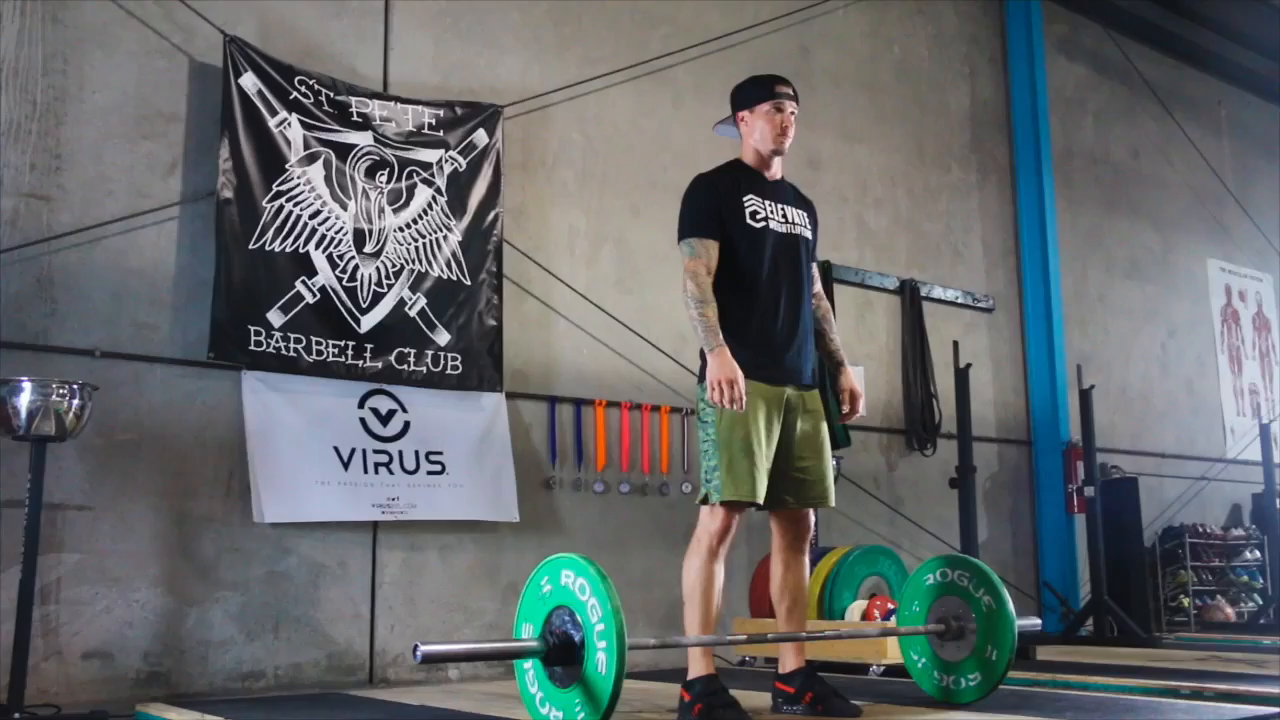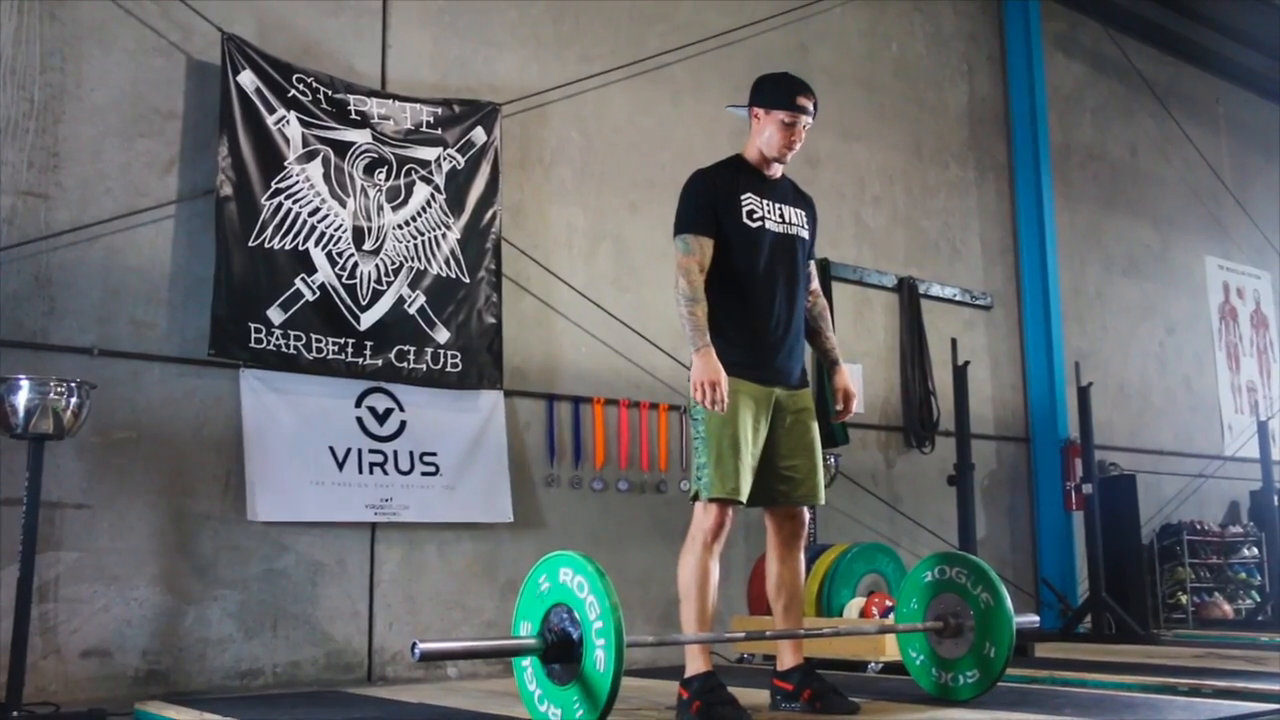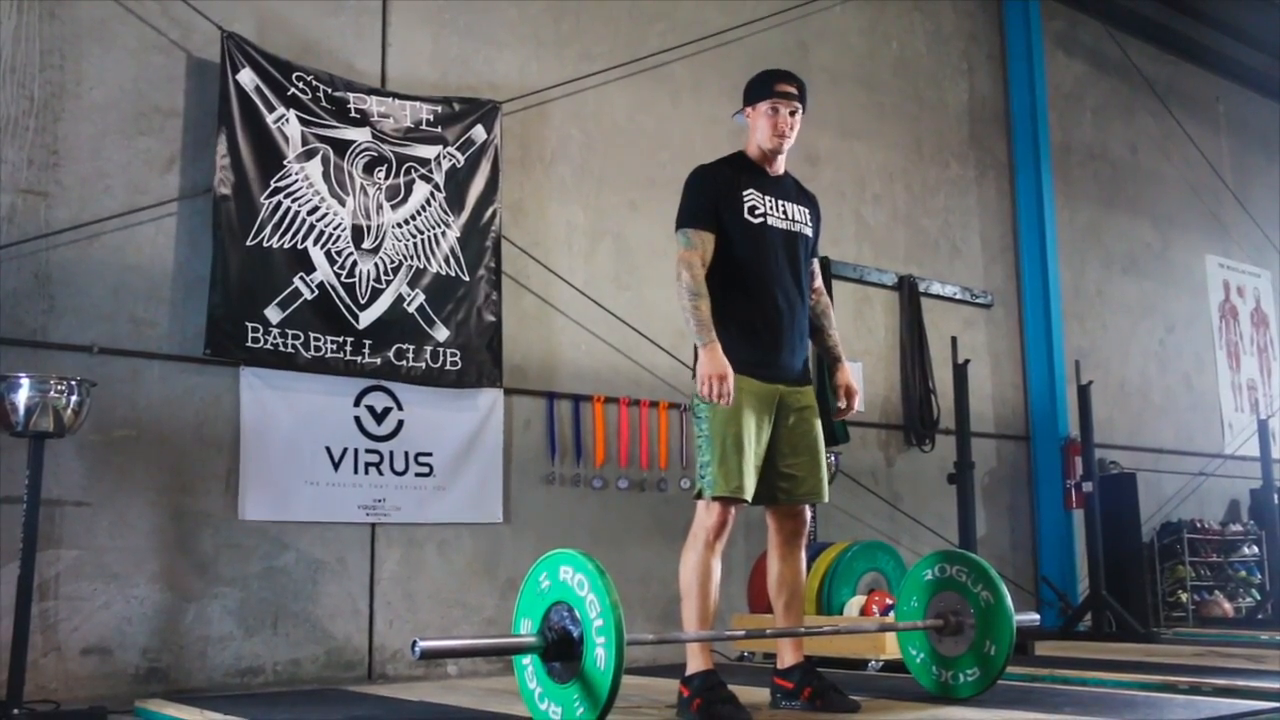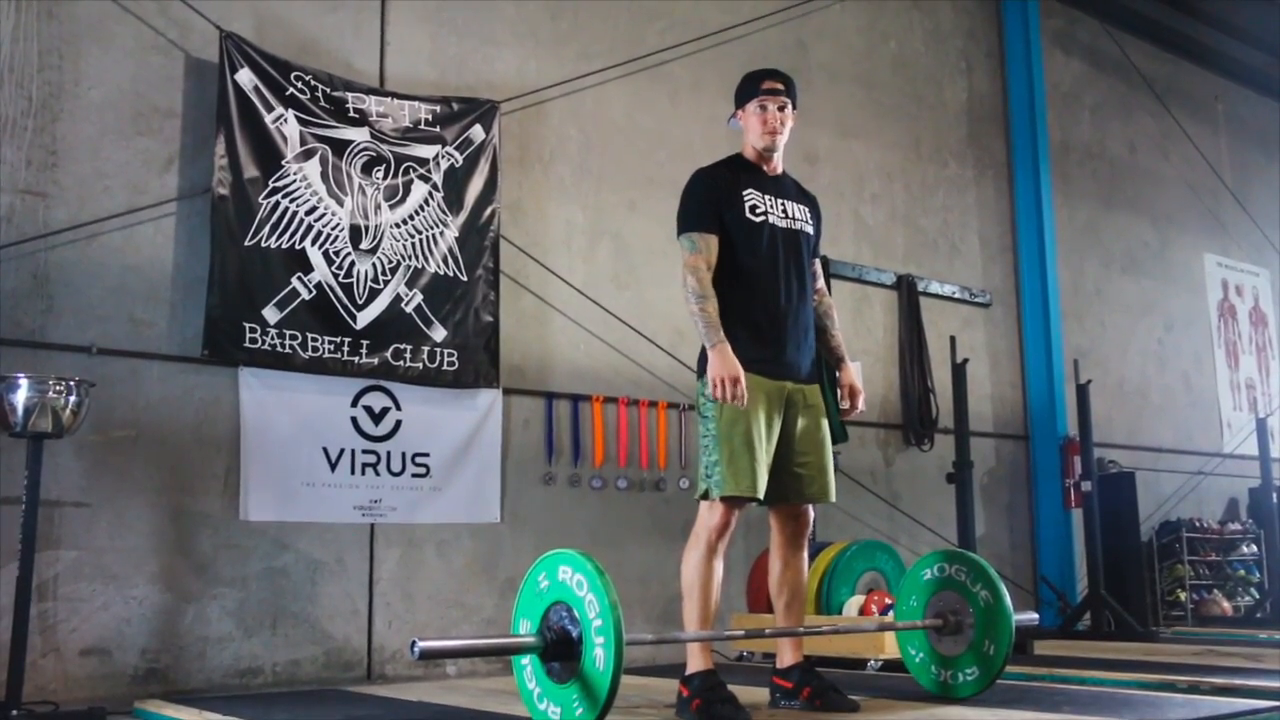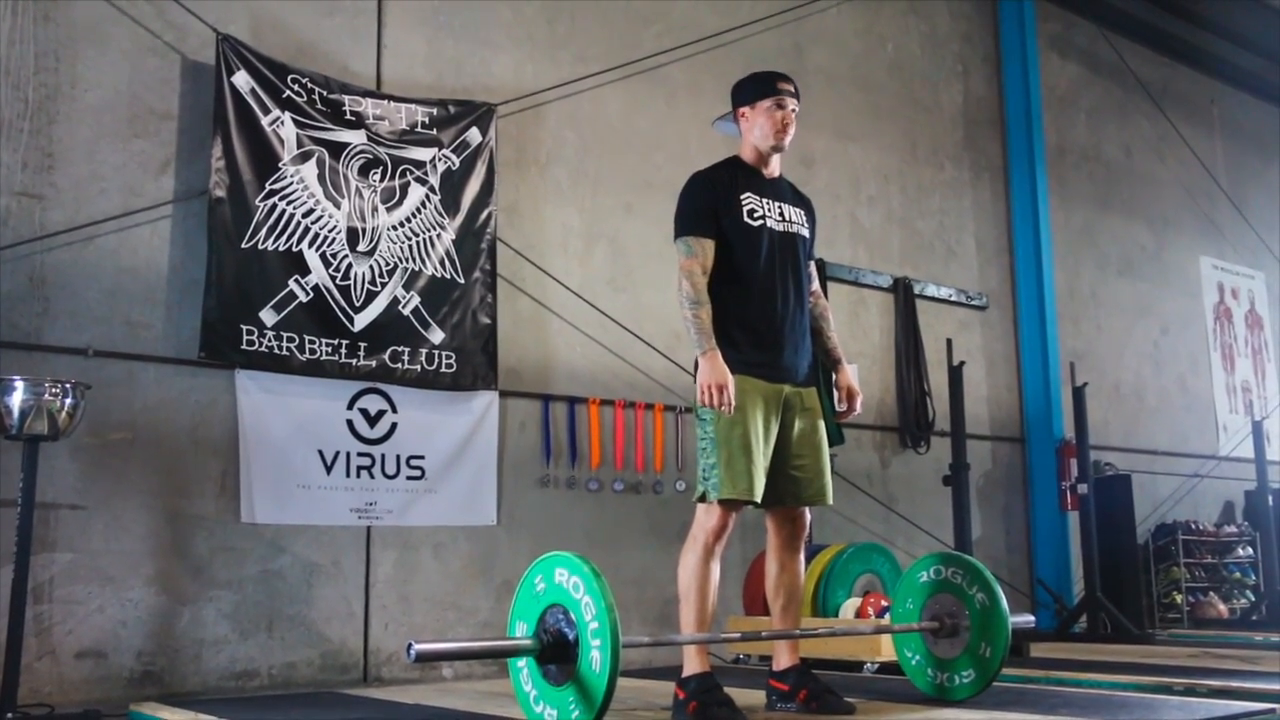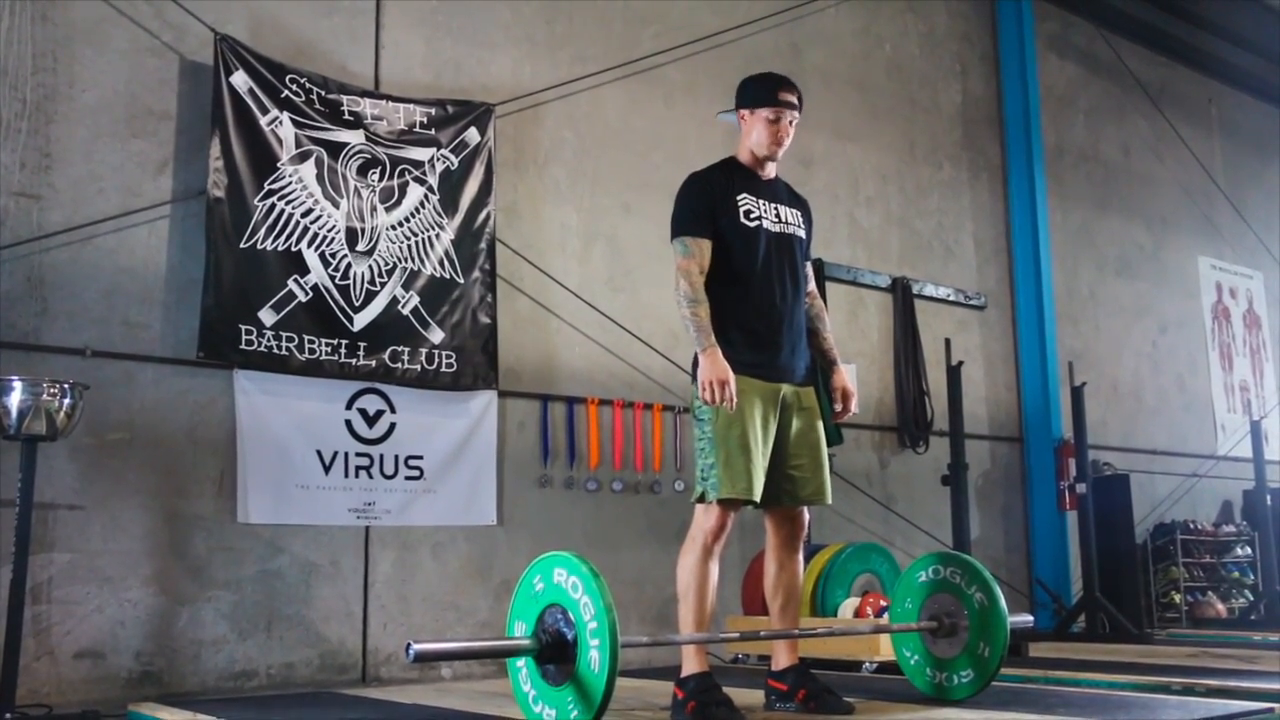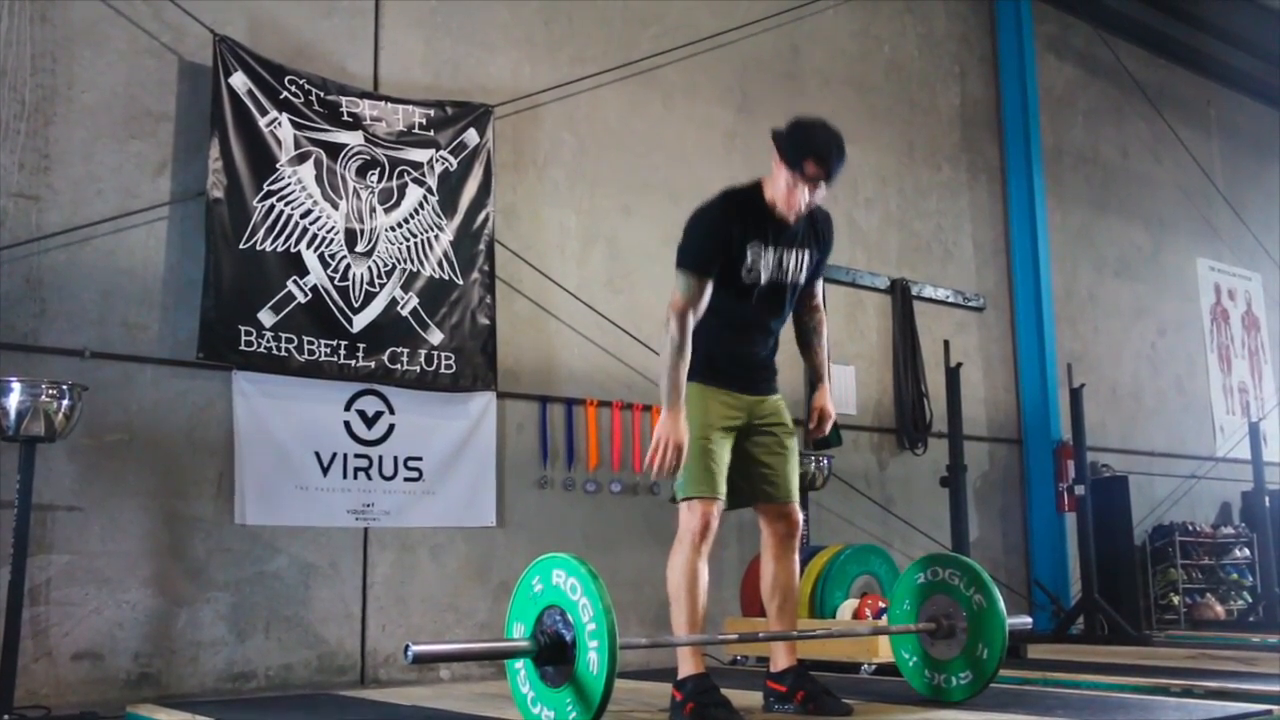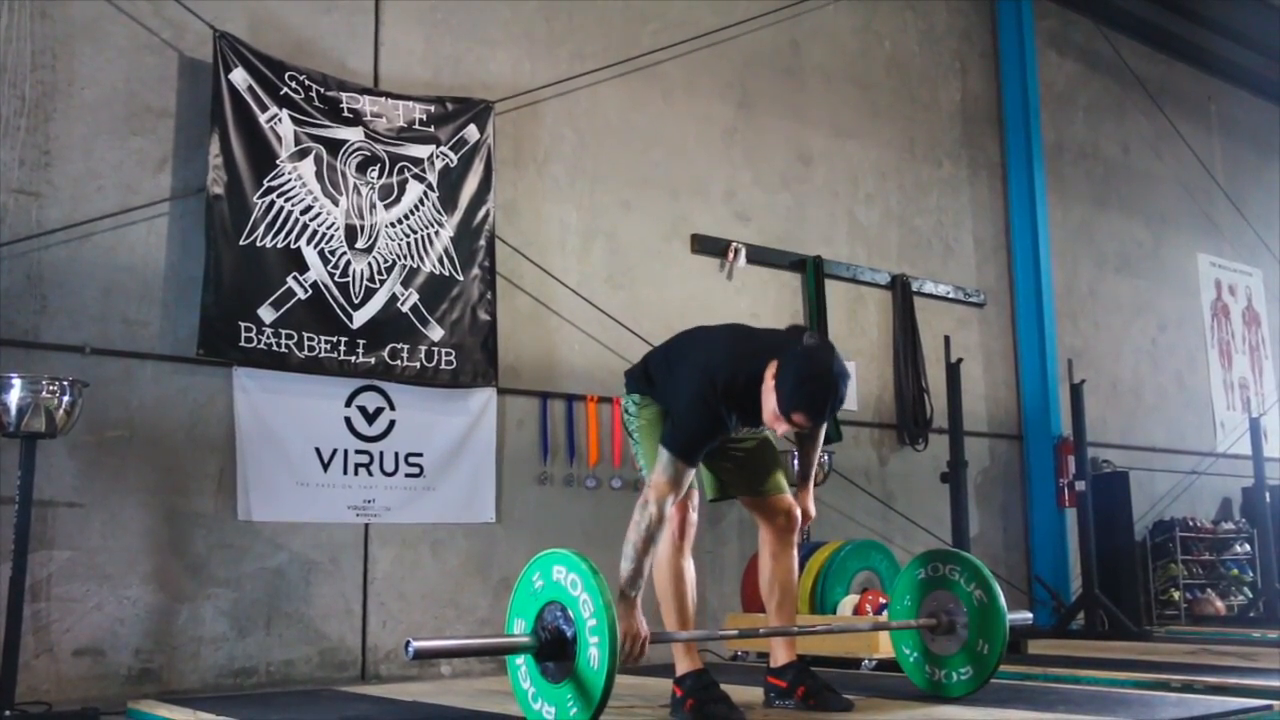
dt=0.5s
person 1, frame 1
left shoulder: (800, 204)
right shoulder: (713, 189)
right elbow: (696, 278)
left wrist: (840, 366)
right wrist: (717, 352)
left hip: (799, 382)
right hip: (741, 377)
left knee: (797, 524)
right knee: (721, 516)
person 1, frame 2
left shoulder: (801, 203)
right shoulder: (712, 186)
right elbow: (689, 275)
left wrist: (834, 364)
right wrist: (704, 352)
left hip: (790, 382)
right hip: (732, 376)
left knee: (791, 521)
right knee: (715, 513)
person 1, frame 3
left shoulder: (805, 201)
right shoulder: (714, 181)
right elbow: (691, 270)
left wrist: (838, 362)
right wrist: (709, 348)
left hip: (793, 379)
right hip: (735, 374)
left knee: (792, 519)
right knee: (717, 510)
person 1, frame 4
left shoulder: (804, 200)
right shoulder: (713, 183)
right elbow: (696, 273)
left wrist: (841, 361)
right wrist: (719, 349)
left hip: (800, 377)
right hip: (740, 372)
left knee: (796, 517)
right knee: (720, 511)
person 1, frame 5
left shoulder: (799, 202)
right shoulder: (711, 186)
right elbow: (692, 278)
left wrist: (838, 364)
right wrist: (709, 354)
left hip: (796, 381)
right hip: (738, 375)
left knee: (792, 521)
right knee: (717, 514)
person 1, frame 6
left shoulder: (795, 203)
right shoulder: (708, 187)
right elbow: (689, 278)
left wrist: (833, 365)
right wrist: (709, 352)
left hip: (794, 380)
right hip: (736, 376)
left knee: (791, 522)
right knee: (715, 515)
person 1, frame 7
left shoulder: (817, 227)
right shoulder: (722, 216)
right elbow: (680, 313)
left wrist: (821, 382)
right wrist: (671, 411)
left hip: (760, 390)
right hip: (701, 383)
left knee: (785, 519)
right knee: (700, 516)
person 1, frame 8
left shoulder: (812, 374)
right shoulder: (710, 394)
left elbow: (812, 423)
right elbow: (657, 503)
left wrist: (805, 487)
right wrist: (627, 606)
left hip: (732, 416)
right hip: (658, 398)
left knee: (784, 516)
right knee: (681, 515)
left ankle: (784, 671)
right ankle: (689, 679)
